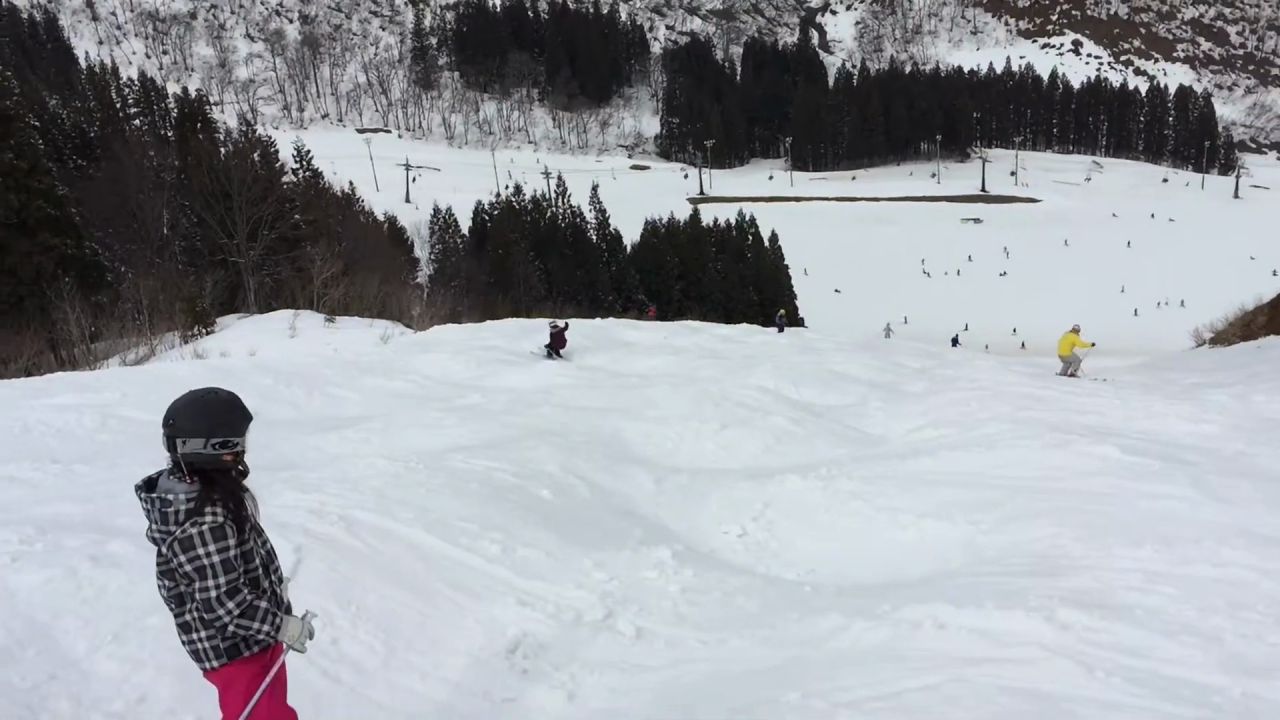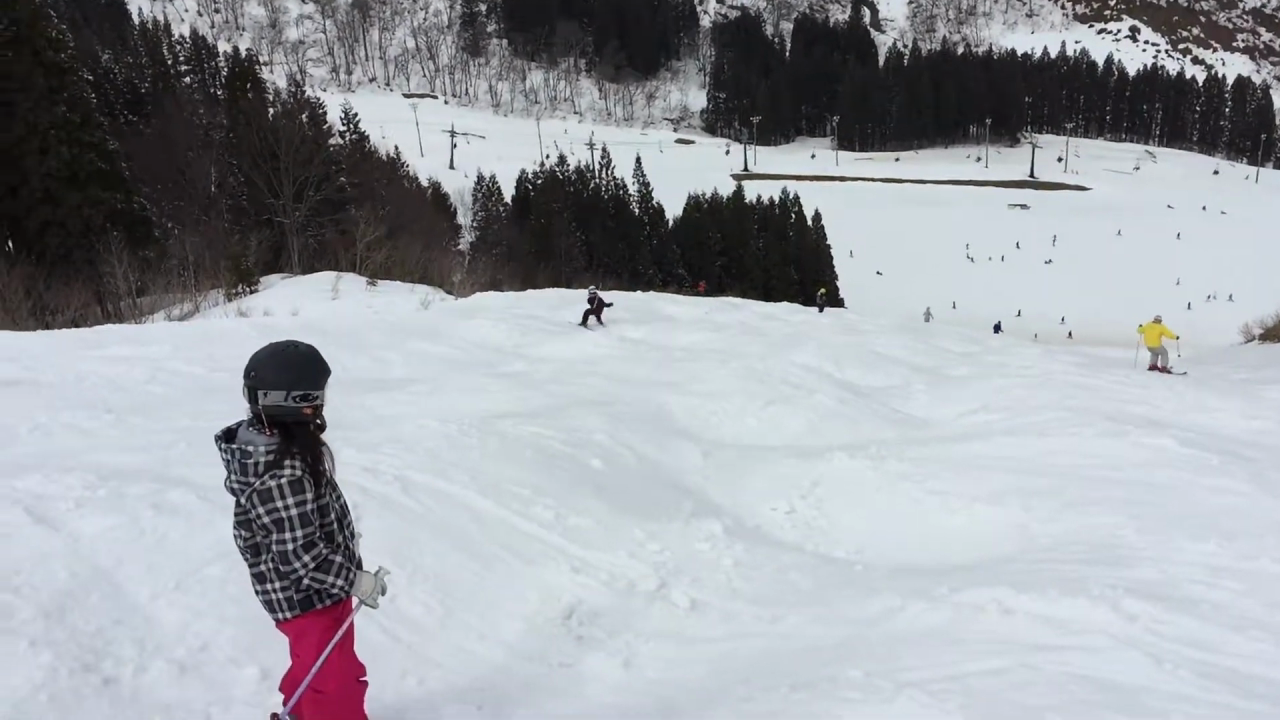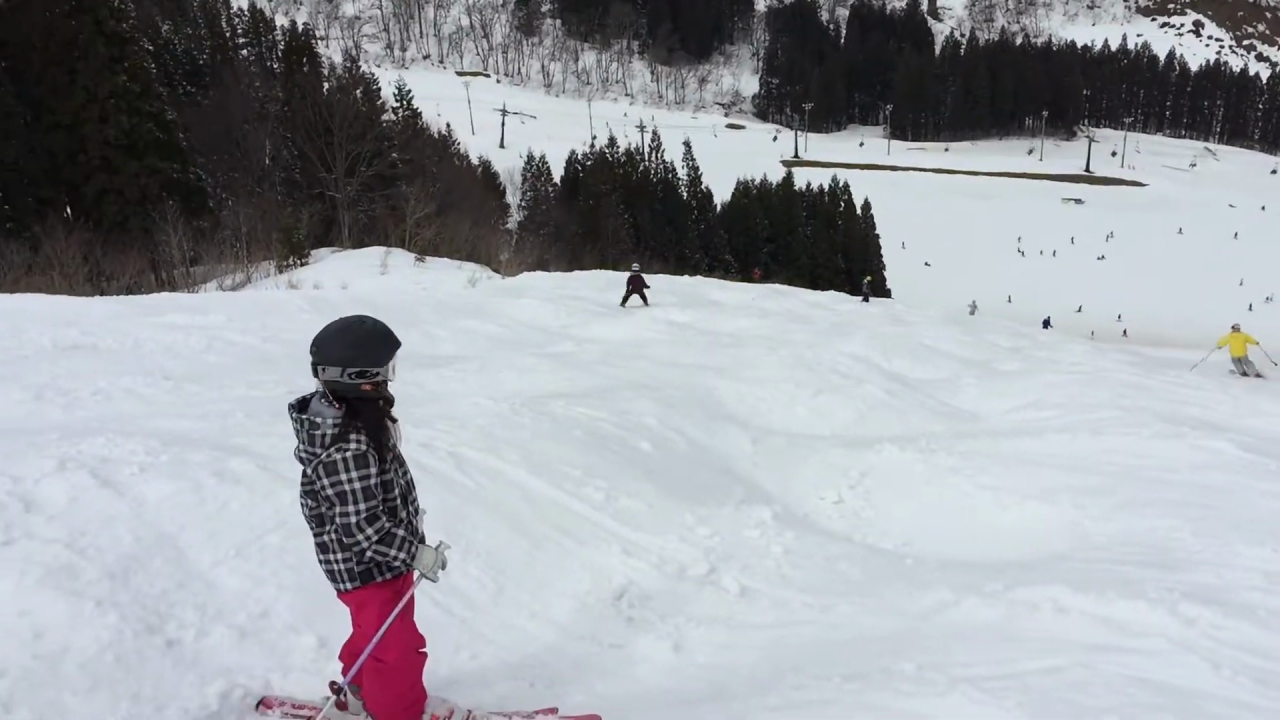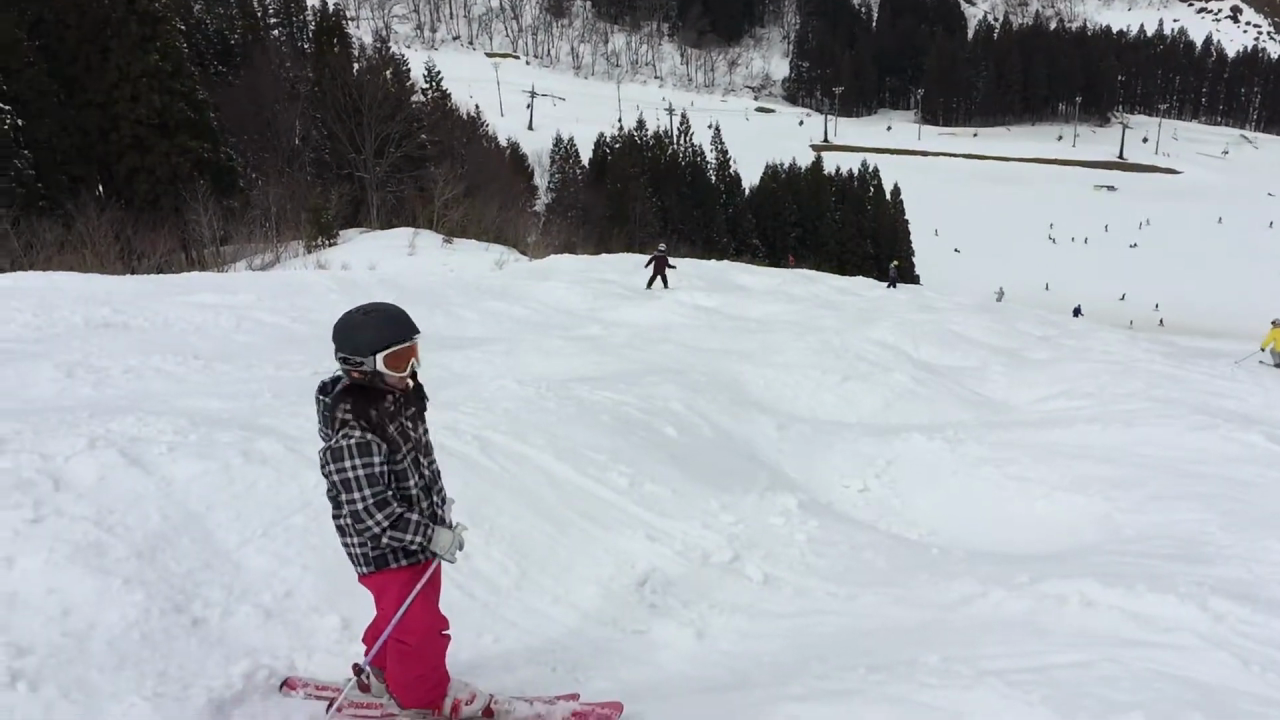
dt=0.3s
person 1, frame 1
left shoulder: (196, 489)
right shoulder: (205, 522)
right elbow: (223, 603)
right wrist: (282, 625)
left hip: (248, 636)
right hip: (234, 645)
person 1, frame 2
left shoulder: (272, 440)
right shoulder: (283, 475)
right elbow: (299, 555)
left wrist: (343, 548)
right wrist: (355, 580)
left hip: (313, 587)
right hip: (306, 594)
left knee: (315, 666)
right knee: (334, 677)
person 1, frame 3
left shoulder: (349, 414)
right shoulder: (348, 448)
right elbow: (361, 527)
left wrist: (407, 537)
right wrist: (416, 553)
left hip: (381, 556)
right hip: (367, 564)
left knee: (375, 632)
right knee: (394, 643)
person 1, frame 4
left shoulder: (398, 399)
right shoulder: (355, 433)
right elbow: (372, 513)
left wrist: (437, 510)
right wrist: (433, 536)
left hip: (416, 535)
right hip: (389, 550)
left knee: (401, 615)
right knee: (418, 625)
left ankle: (383, 673)
